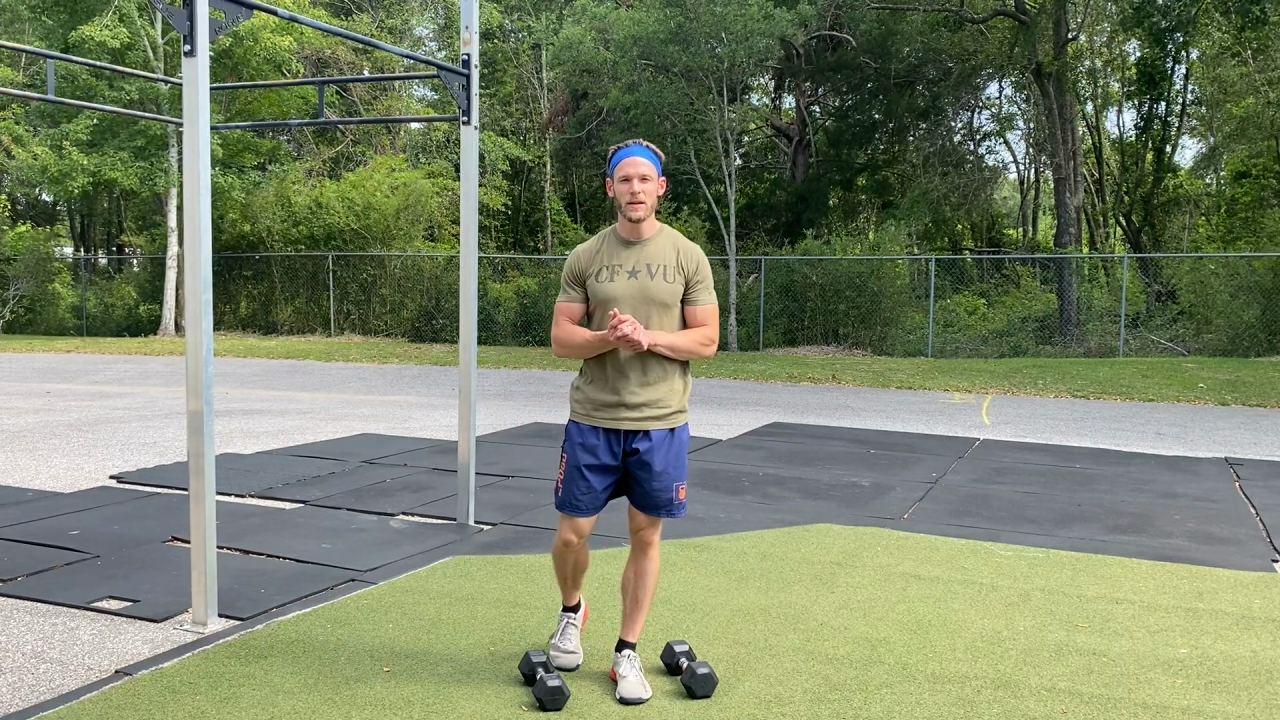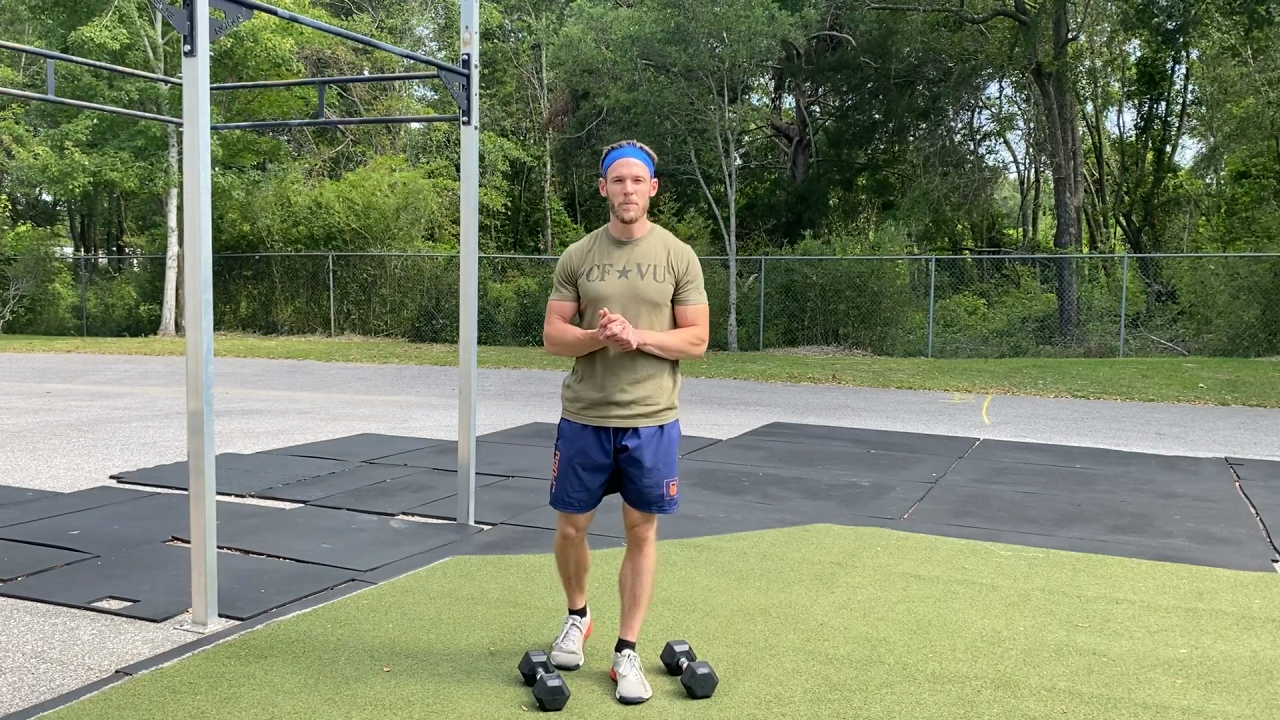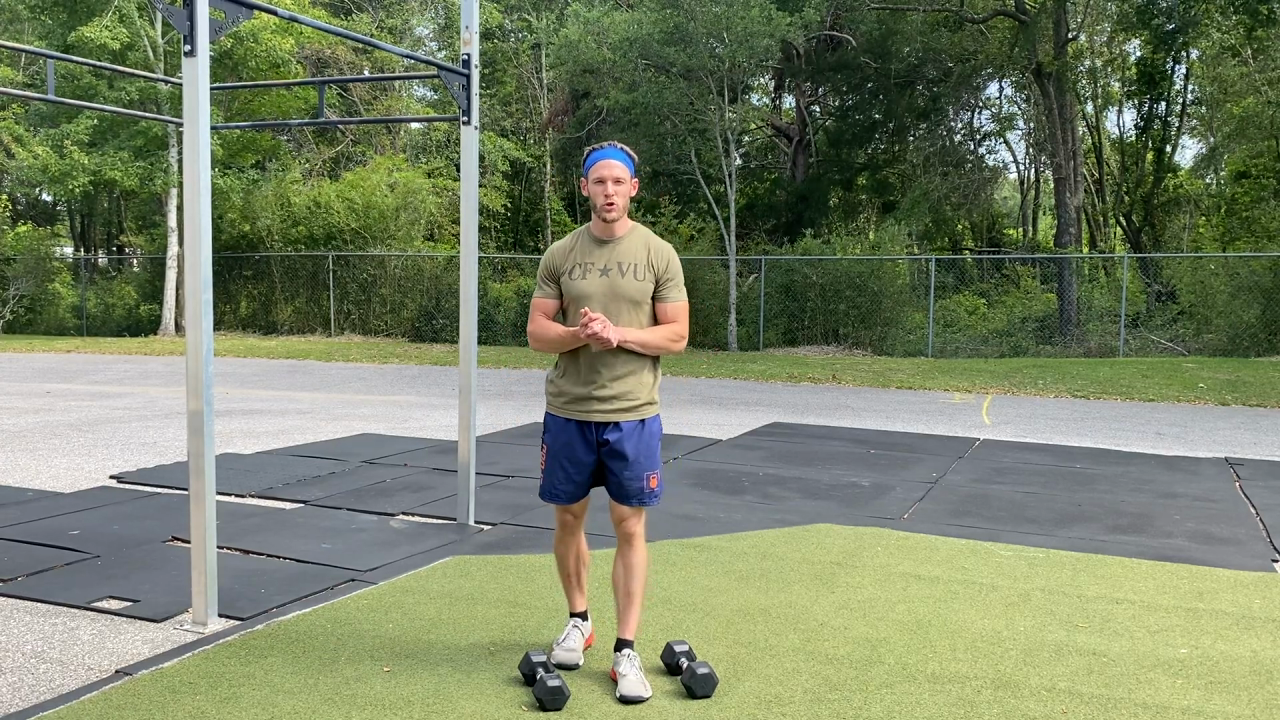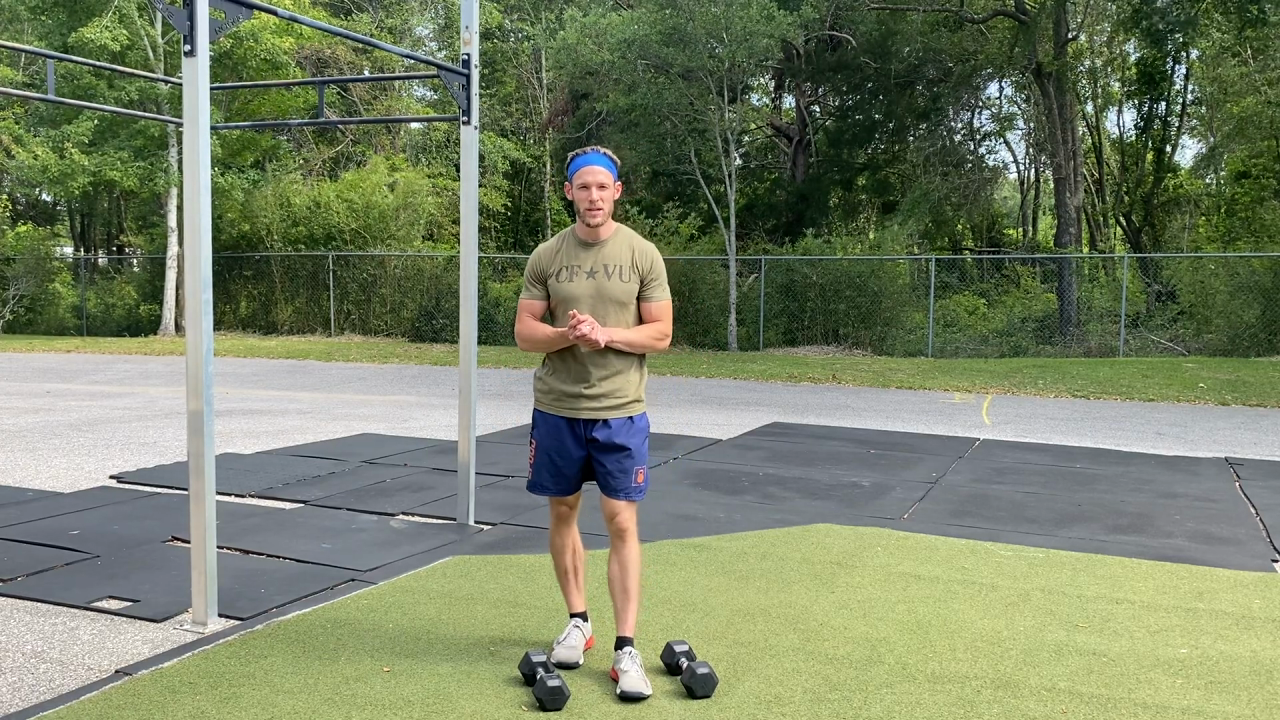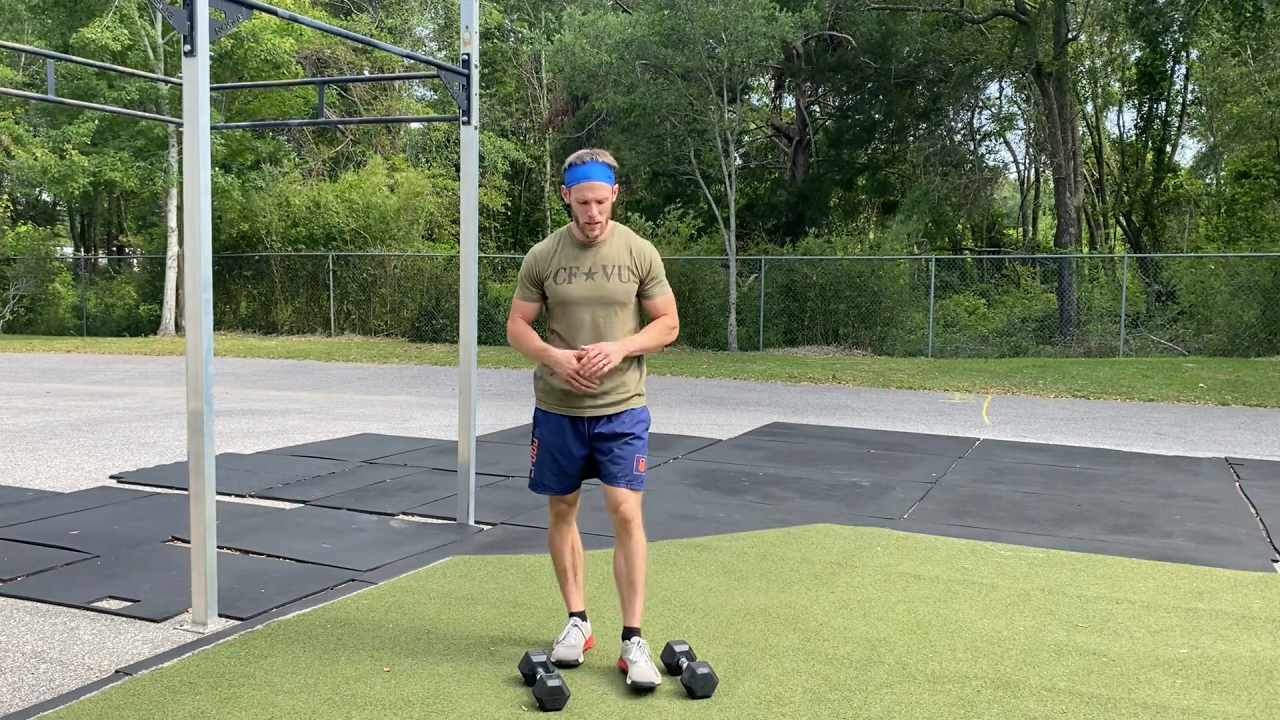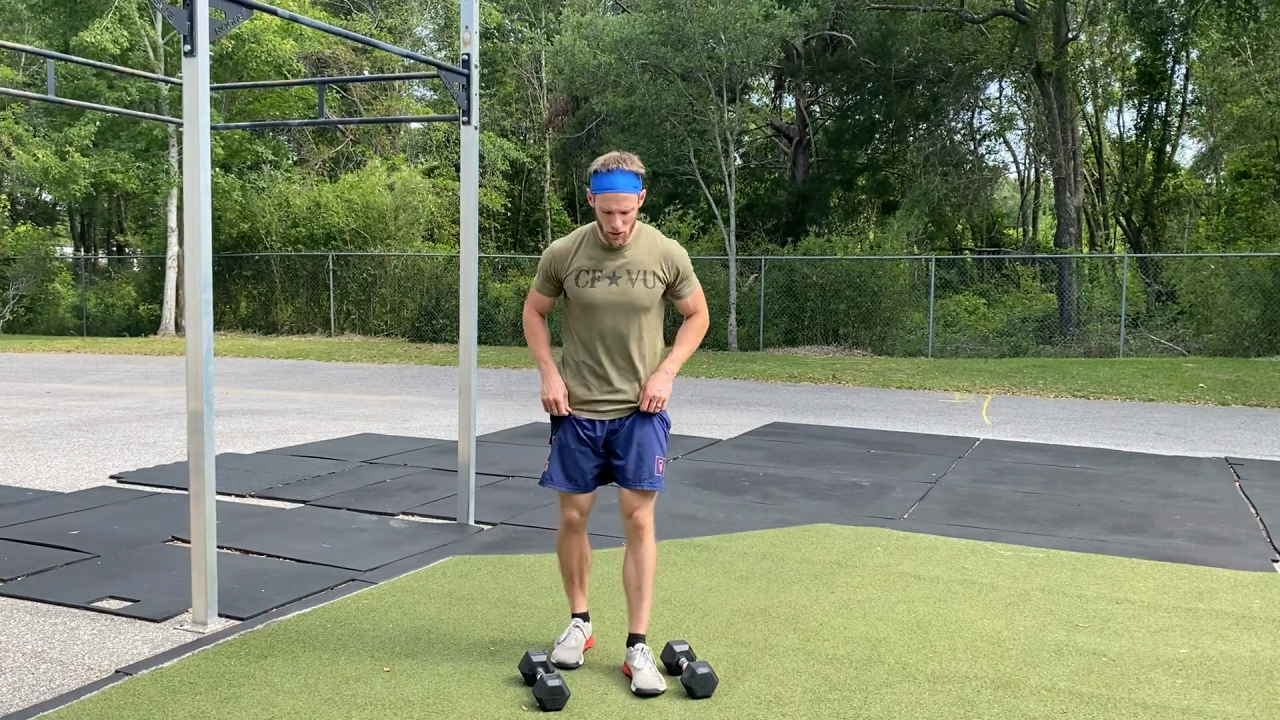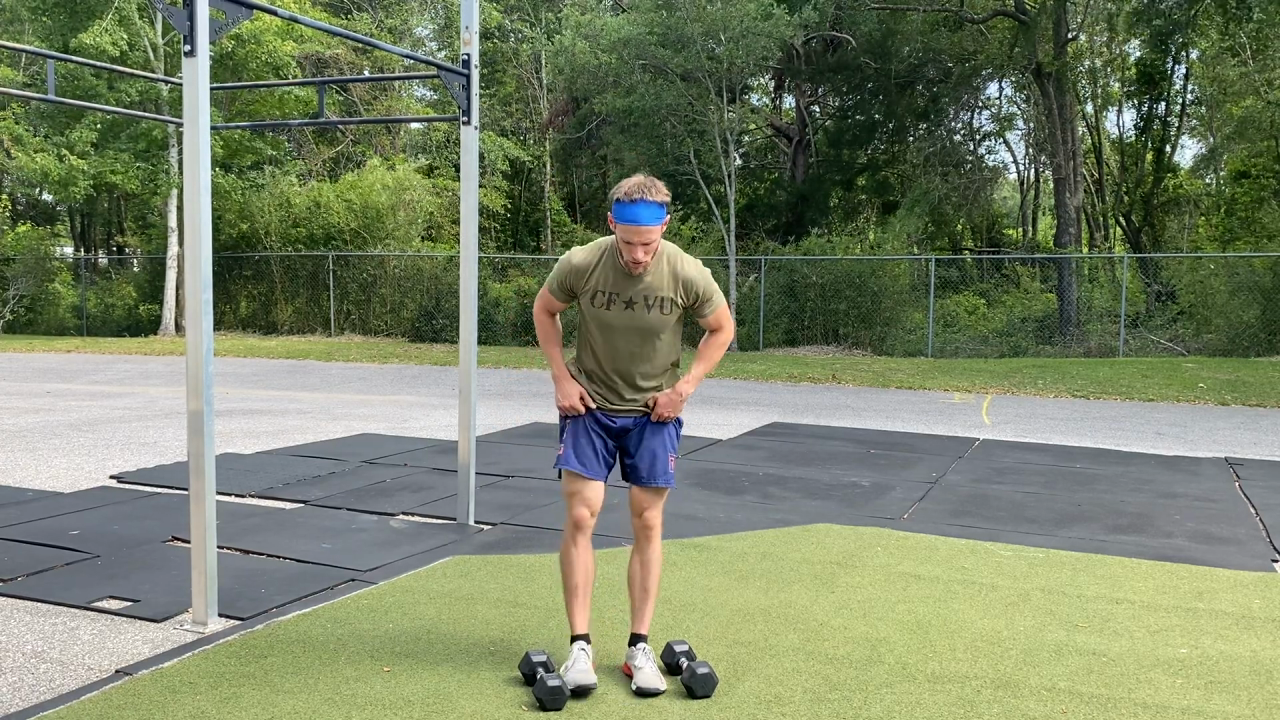
dt=0.4s
person 1, frame 1
left shoulder: (687, 256)
right shoulder: (584, 257)
left elbow: (706, 340)
right elbow: (561, 338)
left wrist: (648, 338)
right wrist: (608, 338)
left hip: (661, 423)
right hip: (592, 420)
left knee: (645, 538)
right knee: (571, 534)
left ankle: (627, 653)
right ankle: (571, 610)
person 1, frame 2
left shoulder: (678, 256)
right shoulder: (576, 256)
left elbow: (697, 340)
right elbow: (553, 336)
left wrist: (638, 337)
right wrist: (598, 336)
left hip: (652, 420)
right hip: (584, 418)
left knee: (641, 534)
right knee: (572, 529)
left ankle: (627, 651)
right ankle: (577, 615)
person 1, frame 3
left shoulder: (658, 253)
right shoulder: (560, 254)
left elbow: (677, 335)
right elbow: (537, 332)
left wrist: (619, 334)
right wrist: (579, 334)
left hip: (633, 414)
right hip: (568, 411)
left knee: (629, 527)
right knee: (568, 519)
left ankle: (626, 650)
right ankle: (579, 619)
person 1, frame 4
left shoulder: (643, 254)
right shoulder: (546, 255)
left elbow: (661, 333)
right elbow: (524, 332)
left wrist: (606, 334)
right wrist: (567, 334)
left hip: (621, 409)
right hip: (557, 408)
left knee: (621, 523)
right knee: (563, 513)
left ankle: (626, 648)
right ankle: (578, 621)
person 1, frame 5
left shoulder: (640, 252)
right shoulder: (542, 256)
left elbow: (668, 324)
right elbow: (517, 327)
left wrist: (620, 348)
right wrist: (552, 355)
left hip: (622, 407)
right hip: (558, 408)
left knee: (627, 513)
right knee: (562, 511)
left ankle: (634, 641)
right ankle: (577, 621)
person 1, frame 6
left shoulder: (667, 254)
right shoulder: (563, 253)
left elbow: (697, 315)
right elbow: (534, 312)
left wrist: (665, 373)
right wrist: (549, 373)
left hip: (640, 410)
right hip: (577, 409)
left knee: (638, 520)
right knee: (572, 518)
left ankle: (638, 646)
right ankle: (579, 622)
person 1, frame 7
left shoulder: (689, 274)
right shoulder: (579, 264)
left elbow: (722, 328)
right elbow: (543, 310)
left wrist: (682, 388)
right wrist: (561, 377)
left hip: (653, 411)
right hip: (590, 405)
left knee: (647, 522)
right knee: (579, 518)
left ankle: (639, 646)
right ankle: (579, 644)
